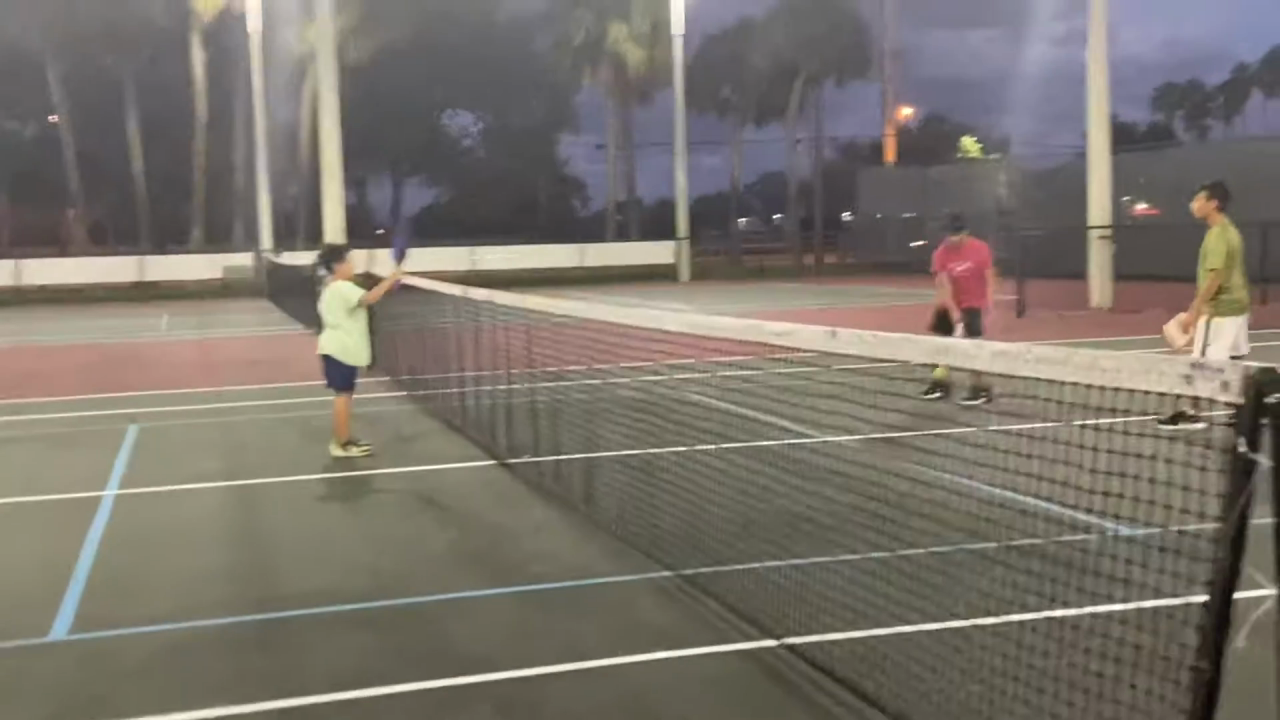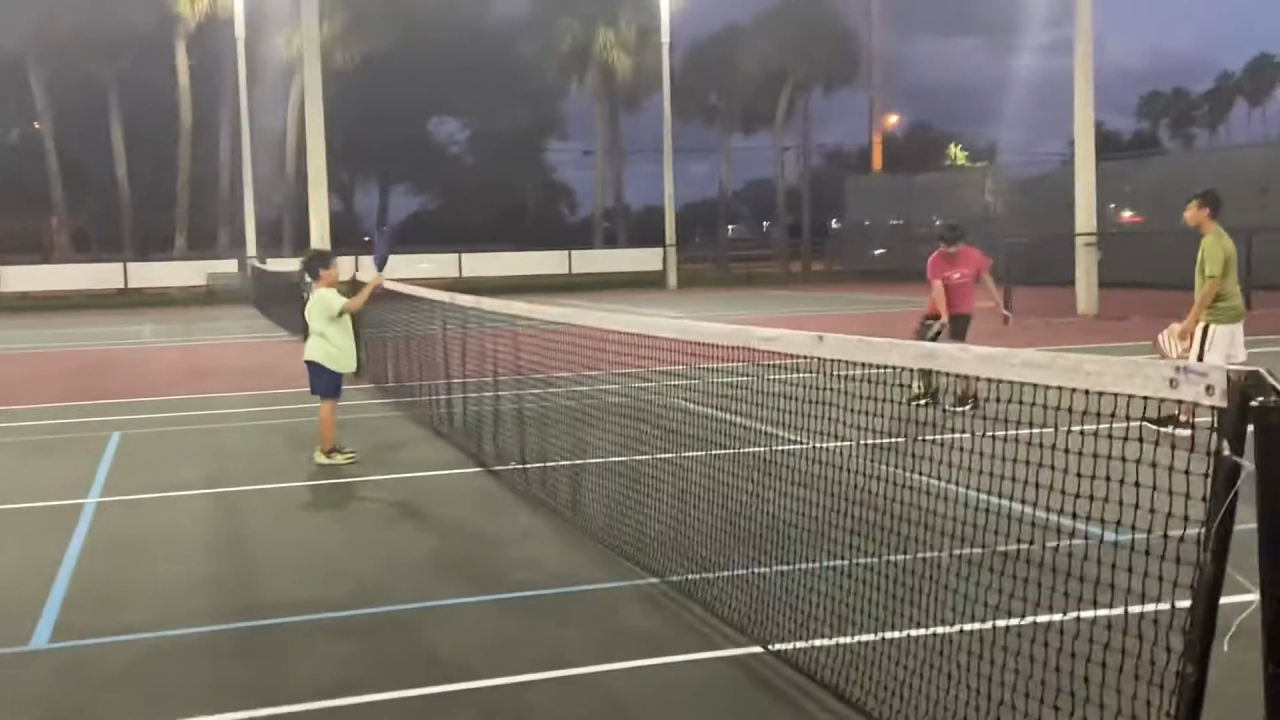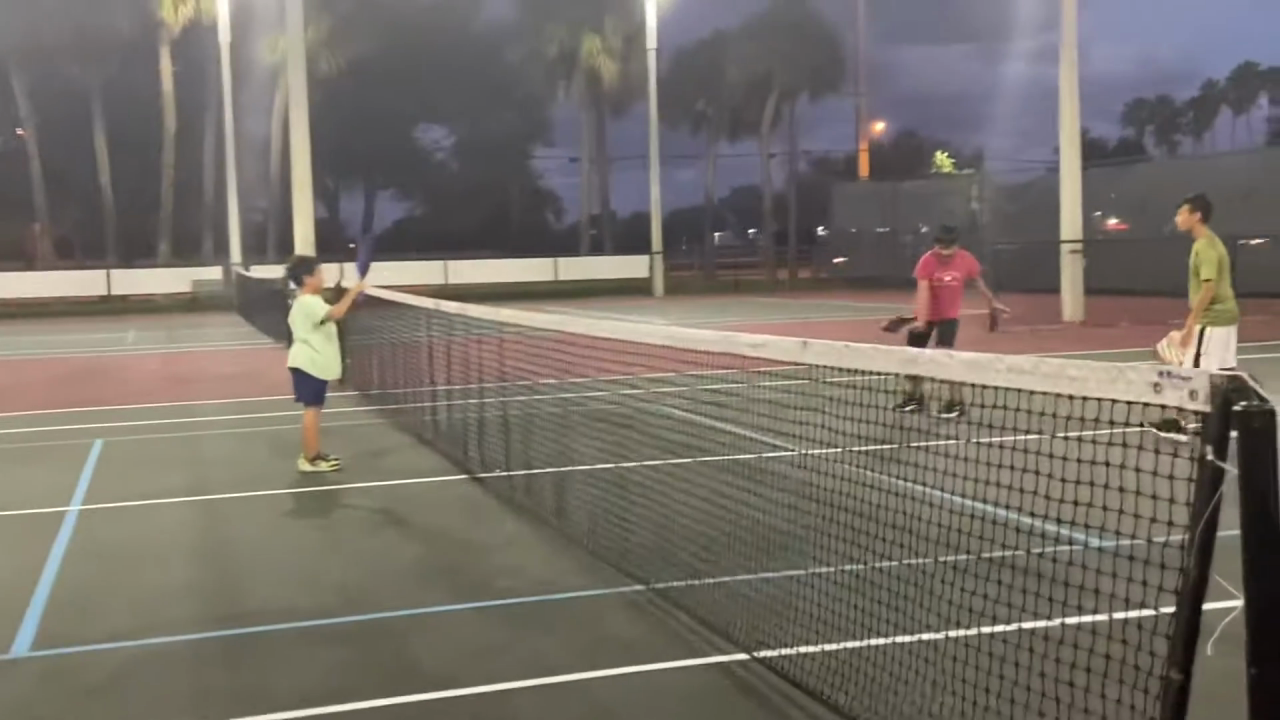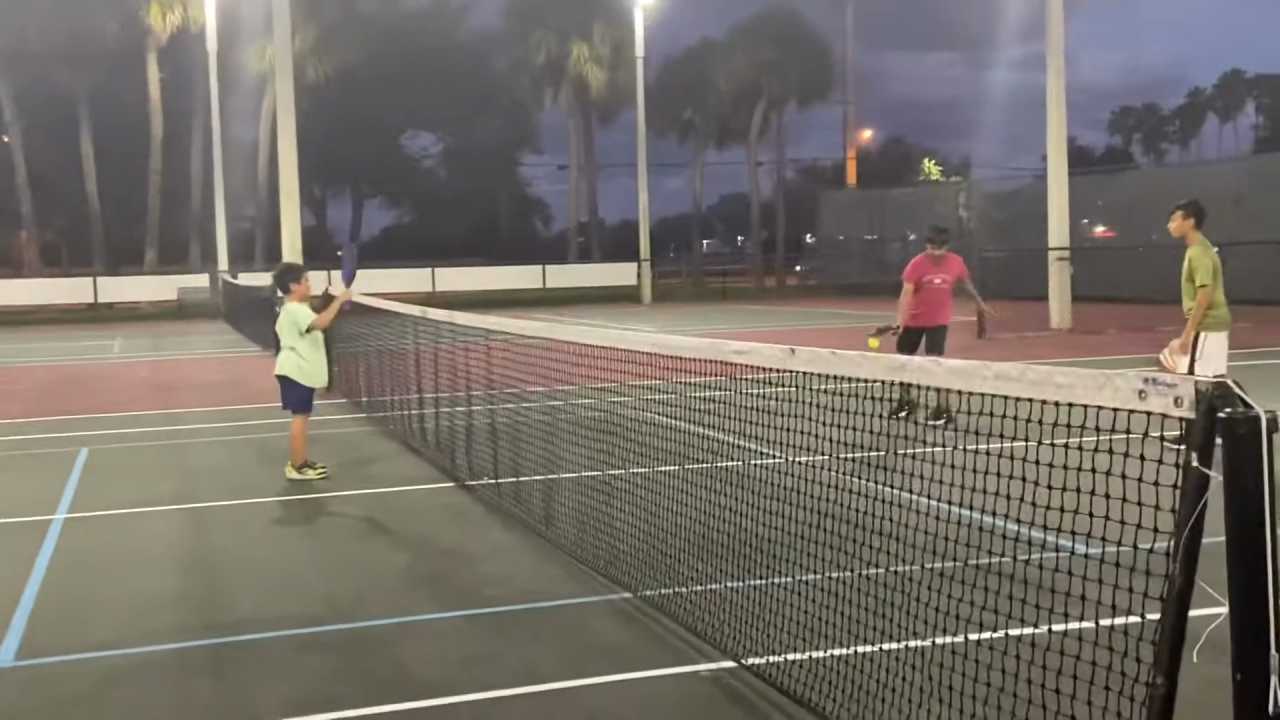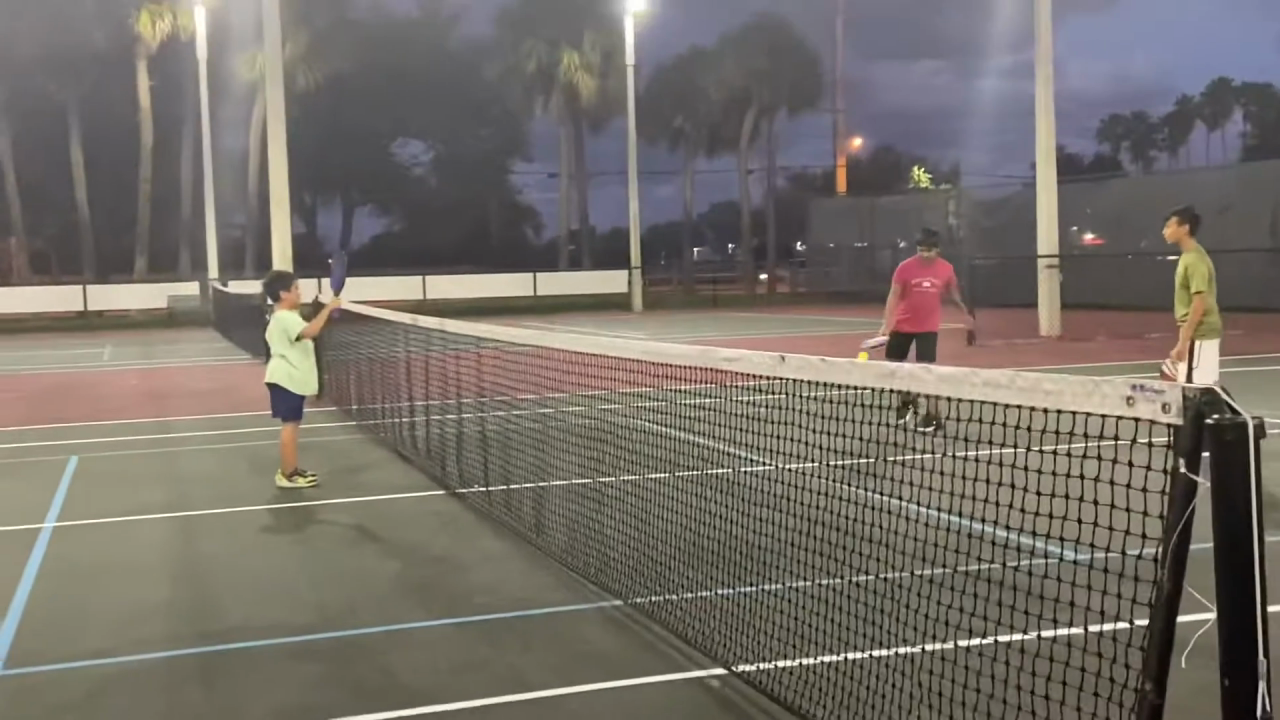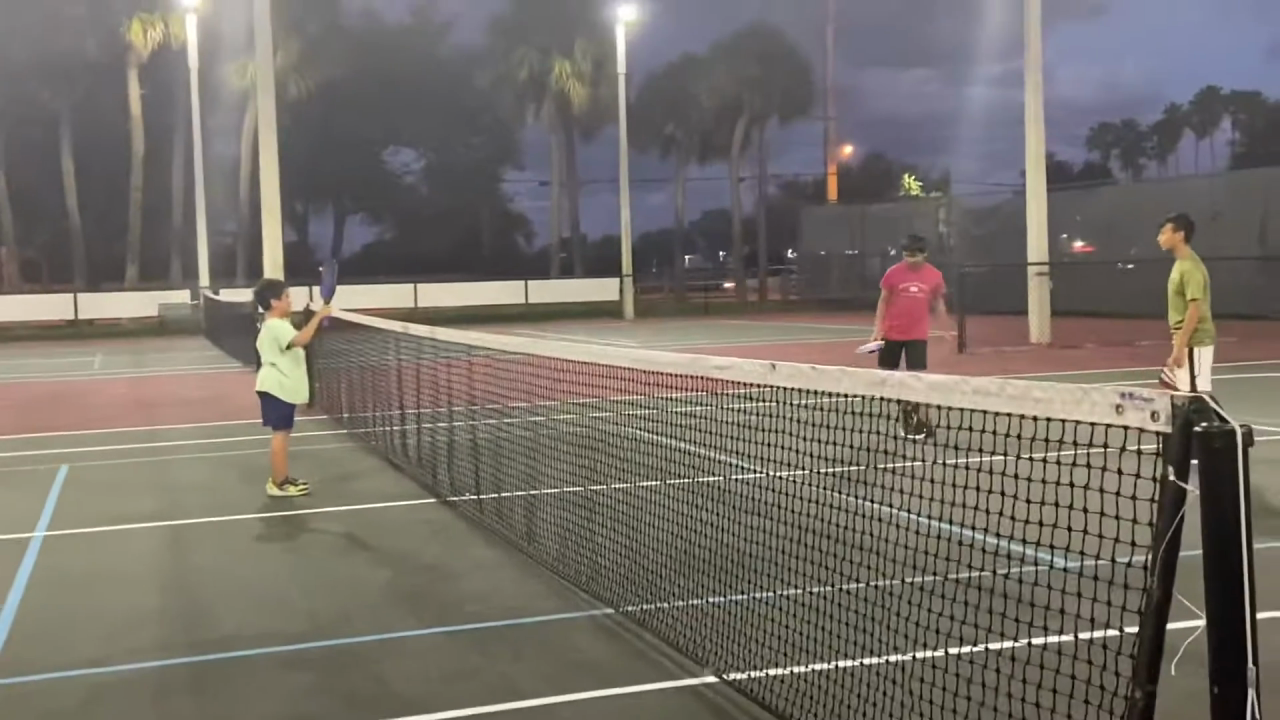
dt=0.1s
person 1, frame 1
left shoulder: (331, 289)
right shoulder: (343, 288)
right elbow: (370, 298)
right wrist: (391, 279)
left hip: (340, 348)
right hip: (341, 350)
left knee: (344, 394)
right knee: (343, 395)
left ankle: (344, 439)
right ankle: (342, 443)
person 1, frame 2
left shoulder: (319, 295)
right shoulder: (325, 295)
right elbow: (352, 306)
right wrist: (372, 285)
left hip: (326, 355)
right hip: (326, 357)
left knee: (330, 401)
right knee: (329, 401)
left ankle: (329, 446)
right ankle: (326, 451)
person 1, frame 3
left shoulder: (305, 302)
right shoulder: (309, 302)
right elbow: (335, 314)
right wrist: (353, 292)
left hip: (312, 362)
right hip: (310, 364)
left knee: (314, 408)
right knee: (312, 409)
left ankle: (313, 453)
right ankle: (310, 458)
person 1, frame 4
left shoulder: (292, 309)
right shoulder: (295, 309)
right elbow: (320, 323)
right wrist: (339, 301)
left hip: (299, 370)
right hip: (297, 371)
left knee: (302, 416)
right knee: (300, 417)
left ankle: (301, 461)
right ankle: (297, 466)
person 1, frame 5
left shoulder: (283, 317)
right shoulder: (285, 317)
right elbow: (310, 332)
right wrist: (328, 309)
left hip: (290, 378)
right hip: (286, 379)
left knee: (292, 424)
right knee: (290, 424)
left ankle: (291, 469)
right ankle: (287, 474)
person 1, frame 6
left shoulder: (274, 325)
right shoulder: (276, 326)
right elbow: (301, 340)
right wrist: (318, 317)
left hip: (280, 387)
right hip: (277, 388)
left knee: (283, 432)
right knee: (280, 433)
left ankle: (282, 478)
right ankle: (278, 483)
person 2, frame 1
left shoulder: (1217, 235)
right shoulder: (1228, 230)
left elbow: (1213, 278)
left wrist: (1193, 313)
right wrist: (1200, 310)
left hip: (1222, 309)
right hip: (1236, 304)
left knee: (1202, 360)
right knee: (1236, 359)
left ankle: (1191, 414)
person 2, frame 2
left shoulder: (1212, 242)
right shoulder: (1220, 238)
left elbow: (1211, 285)
left wrist: (1190, 321)
right wrist: (1195, 318)
left hip: (1219, 316)
right hip: (1231, 312)
right knee: (1234, 367)
left ankle: (1183, 420)
person 2, frame 3
left shoulder: (1204, 246)
right shoulder: (1212, 242)
left elbow: (1207, 288)
left wrist: (1189, 323)
right wrist: (1191, 324)
left hip: (1213, 318)
right hip: (1224, 315)
left knee: (1193, 369)
right knee: (1224, 371)
left ankle: (1180, 423)
person 2, frame 4
left shoulder: (1199, 254)
right shoulder: (1197, 252)
left elbow: (1203, 297)
left wrist: (1187, 334)
right wrist: (1188, 332)
left hip: (1205, 327)
right hip: (1215, 324)
left knee: (1191, 377)
right knee: (1214, 377)
person 2, frame 5
left shoulder: (1195, 260)
right shoulder: (1188, 258)
left elbow: (1199, 303)
left wrist: (1183, 341)
right wrist: (1185, 338)
left hip: (1199, 334)
right hip: (1197, 334)
left knee: (1193, 386)
right knee: (1203, 386)
person 2, frame 6
left shoulder: (1190, 267)
right shoulder: (1181, 265)
left elbow: (1194, 310)
left wrist: (1179, 347)
left hip: (1194, 341)
right hip: (1189, 341)
left knee: (1196, 393)
right knee: (1184, 392)
person 3, frame 1
left shoulder: (980, 249)
right shoulder: (941, 253)
left elbow: (989, 280)
right elbow: (944, 284)
left wrist: (989, 308)
right wrist: (953, 310)
left hip: (973, 304)
right hip: (948, 306)
left ankle: (982, 388)
right ankle: (941, 384)
person 3, frame 2
left shoulder: (976, 256)
right shoulder: (935, 260)
left elbow: (988, 281)
right elbow: (938, 290)
left wrist: (1000, 306)
right wrist: (944, 317)
left hip: (963, 310)
right hip: (937, 311)
left ankle: (968, 395)
right ankle: (927, 391)
person 3, frame 3
left shoulder: (967, 260)
right shoulder: (927, 261)
left elbow: (978, 282)
right elbow: (922, 291)
left wrist: (993, 303)
right wrist: (921, 318)
left hip: (949, 315)
right hip: (926, 314)
left ankle: (956, 402)
right ankle: (914, 397)
person 3, frame 4
left shoulder: (957, 263)
right shoulder: (917, 264)
left elbow: (967, 285)
right elbow: (906, 293)
left wrist: (980, 304)
right wrist: (900, 320)
left hip: (938, 321)
right hip: (913, 320)
left ankle: (943, 409)
right ankle: (906, 401)
person 3, frame 5
left shoulder: (946, 269)
right shoulder: (905, 267)
left elbow: (953, 293)
right elbow: (894, 297)
left wrist: (965, 313)
right wrist: (886, 324)
left hip: (928, 327)
right hip: (901, 326)
right knee: (893, 364)
left ankle: (932, 415)
right ankle: (906, 401)
person 3, frame 6
left shoulder: (934, 276)
right shoulder: (893, 273)
left elbow: (938, 303)
right elbow: (883, 301)
right wrist: (878, 329)
left hip: (917, 335)
right hip: (891, 333)
left ankle: (922, 422)
right ankle: (907, 409)
